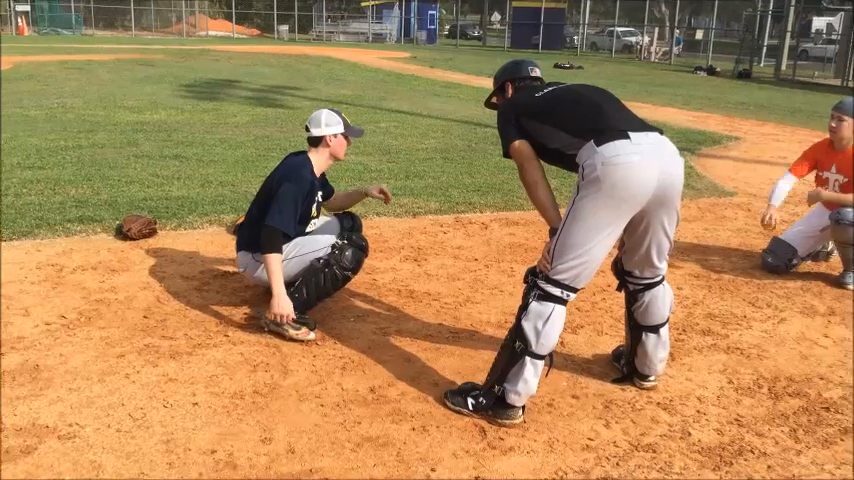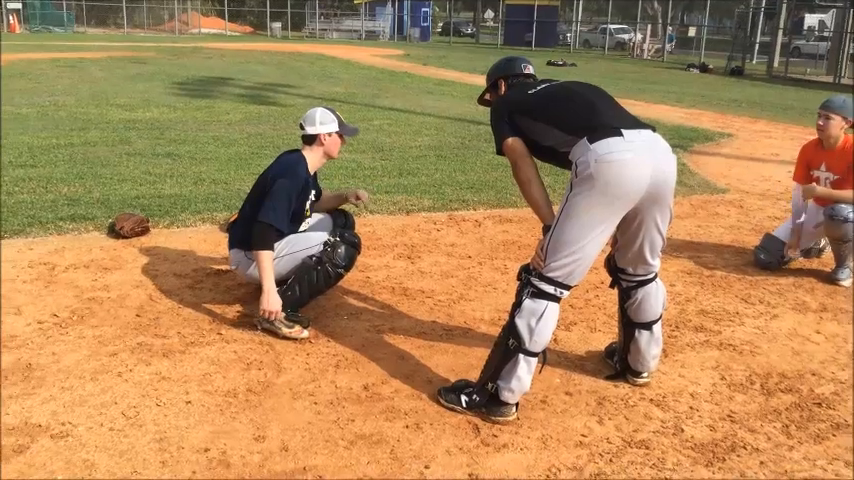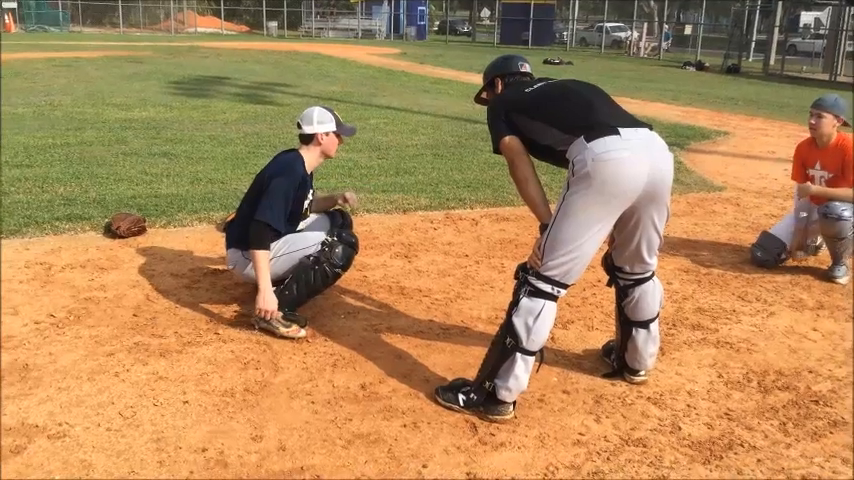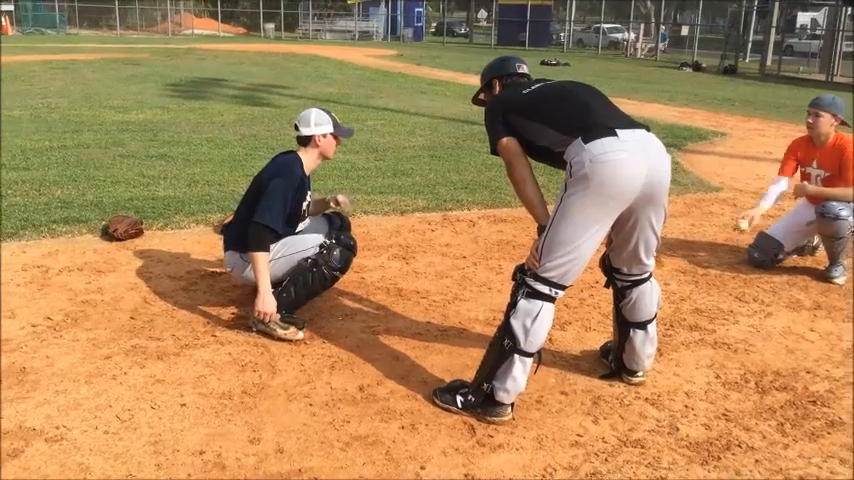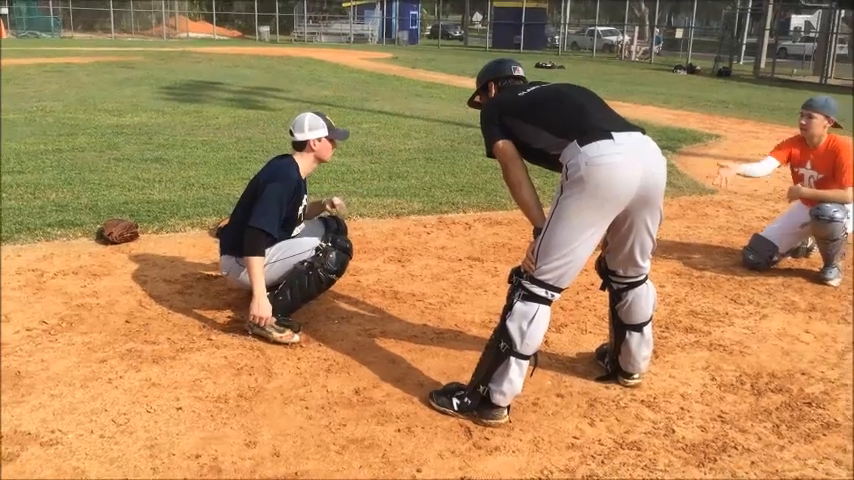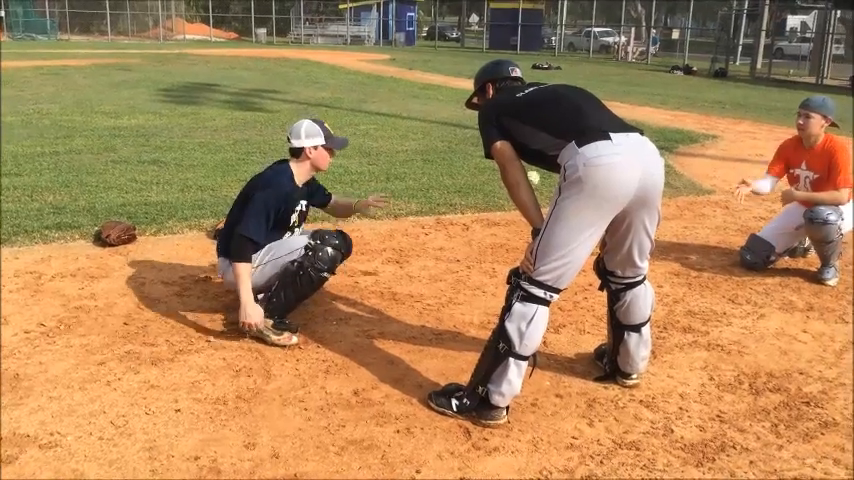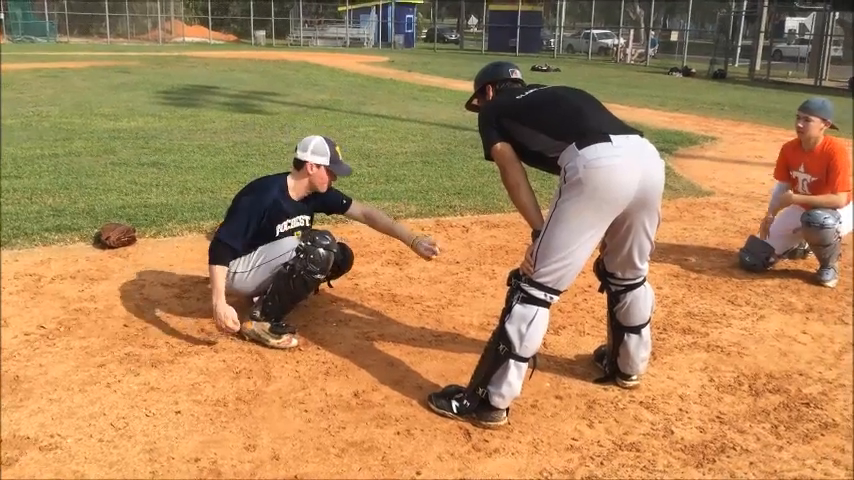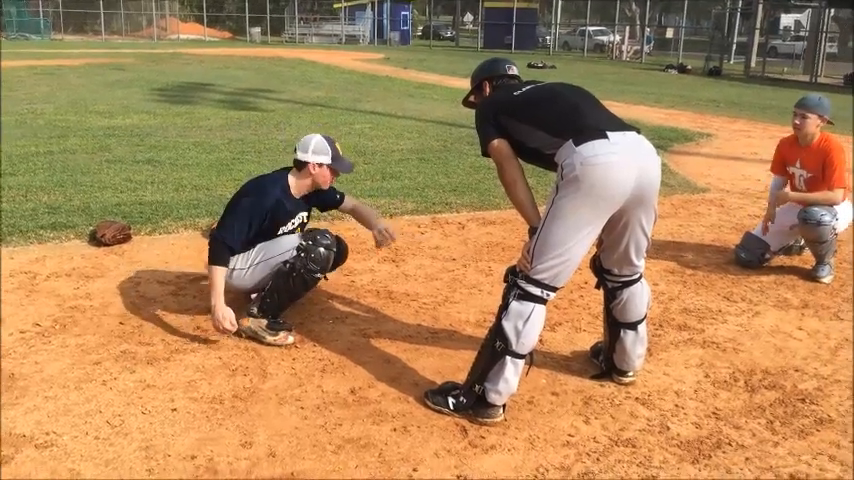
dt=0.2s
person 1, frame 1
left shoulder: (512, 107)
right shoulder: (576, 92)
left elbow: (529, 166)
left wrist: (557, 229)
left hip: (618, 164)
right hip: (667, 155)
left knee: (553, 282)
right knee: (647, 272)
left ankle: (505, 397)
right ankle: (645, 365)
person 1, frame 2
left shoulder: (505, 104)
right shoulder: (570, 90)
left elbow: (523, 164)
left wrist: (550, 228)
left hip: (611, 161)
right hip: (660, 153)
left knee: (546, 280)
right knee: (641, 269)
left ankle: (499, 395)
right ankle: (638, 362)
person 1, frame 3
left shoulder: (502, 103)
right shoulder: (568, 88)
left elbow: (519, 163)
left wrist: (547, 226)
left hip: (608, 160)
right hip: (656, 151)
left knee: (543, 278)
right knee: (637, 267)
left ankle: (496, 394)
right ankle: (635, 360)
person 1, frame 4
left shoulder: (499, 104)
right shoulder: (564, 89)
left elbow: (517, 163)
left wrist: (545, 227)
left hip: (605, 161)
right hip: (654, 153)
left knee: (540, 281)
right knee: (634, 269)
left ankle: (494, 395)
right ankle: (633, 362)
person 1, frame 5
left shoulder: (495, 106)
right shoulder: (560, 91)
left elbow: (513, 166)
left wrist: (541, 229)
left hip: (601, 164)
right hip: (649, 155)
left knee: (537, 282)
right knee: (630, 270)
left ankle: (490, 397)
right ankle: (629, 363)
person 1, frame 6
left shoulder: (493, 108)
right shoulder: (558, 93)
left elbow: (511, 167)
left wrist: (539, 231)
left hip: (599, 164)
right hip: (647, 156)
left knee: (535, 284)
right knee: (629, 271)
left ankle: (489, 398)
right ankle: (627, 363)
person 1, frame 7
left shoulder: (493, 110)
right shoulder: (558, 95)
left elbow: (511, 169)
left wrist: (539, 232)
left hip: (599, 167)
right hip: (647, 158)
left knee: (535, 285)
right knee: (628, 273)
left ankle: (488, 400)
right ankle: (627, 365)
person 1, frame 8
left shoulder: (490, 106)
right shoulder: (556, 91)
left elbow: (508, 165)
left wrist: (537, 229)
left hip: (596, 163)
right hip: (645, 155)
left knee: (532, 282)
right knee: (625, 269)
left ankle: (485, 397)
right ankle: (624, 361)
person 2, frame 1
left shoulder: (312, 168)
right shoulder: (298, 175)
left elbow: (332, 202)
right elbow: (271, 237)
left wrist: (365, 192)
right wrist: (279, 295)
right hip: (260, 259)
left knee: (348, 224)
right knee: (354, 247)
left ankle: (294, 283)
right ankle: (283, 316)
person 2, frame 2
left shoulder: (305, 167)
right shoulder: (292, 172)
left elbow: (317, 203)
right elbow: (263, 233)
left wrist: (346, 196)
right wrist: (269, 291)
left hip: (276, 241)
right hip: (252, 256)
left knee: (341, 221)
right knee: (346, 244)
left ankle: (285, 281)
right ankle: (279, 310)
person 2, frame 3
left shoulder: (301, 166)
right shoulder: (290, 171)
left elbow: (307, 206)
right elbow: (259, 233)
left wrist: (336, 199)
right wrist: (265, 290)
right hip: (249, 256)
left knee: (339, 220)
right knee: (343, 244)
left ankle: (283, 281)
right ankle: (275, 310)
person 2, frame 4
left shoulder: (298, 167)
right shoulder: (289, 173)
left elbow: (301, 210)
right elbow: (259, 234)
left wrist: (328, 203)
right wrist: (265, 292)
right hip: (247, 258)
left knee: (338, 224)
right knee: (342, 246)
left ankle: (281, 283)
right ankle: (273, 314)
person 2, frame 5
left shoulder: (294, 170)
right shoulder: (285, 177)
left elbow: (297, 213)
right elbow: (254, 238)
left wrist: (323, 205)
right wrist: (260, 297)
right hip: (243, 262)
left knee: (334, 227)
right knee: (338, 250)
left ankle: (278, 287)
right ankle: (270, 315)
person 2, frame 6
left shoulder: (303, 180)
right shoulder: (276, 185)
left elbow: (333, 206)
right elbow: (241, 244)
left wrist: (359, 205)
right wrist: (247, 303)
left hip: (266, 254)
right hip: (241, 265)
left knee: (341, 242)
right knee: (327, 248)
left ankle: (277, 290)
right ankle: (266, 317)
person 2, frame 7
left shoulder: (316, 193)
right shoulder: (263, 196)
left elbow: (363, 212)
right elbow: (220, 248)
left wrist: (413, 240)
right wrist: (220, 304)
left hip: (269, 262)
right hip: (240, 270)
left knee: (341, 256)
right knee: (320, 246)
left ankle: (274, 294)
right ankle: (262, 319)
person 2, frame 8
left shoulder: (312, 188)
right shoulder: (264, 196)
left elbow: (352, 205)
right elbow: (221, 247)
left wrist: (377, 225)
right wrist: (218, 305)
left hip: (261, 258)
right hip: (237, 267)
left knee: (335, 248)
right knee: (319, 247)
left ankle: (268, 289)
right ankle: (260, 317)
person 3, frame 1
right shoulder: (820, 148)
right elbow: (789, 177)
left wrist: (825, 195)
right wrist: (772, 206)
right hip: (826, 211)
right knee: (773, 261)
right ankle: (824, 248)
person 3, frame 2
right shoulder: (809, 149)
right elbow: (800, 194)
left wrist: (819, 191)
right wrist: (796, 233)
right hip: (818, 208)
right knee: (766, 257)
right ankle: (816, 244)
person 3, frame 3
right shoulder: (803, 148)
right elbow: (801, 194)
left wrist: (815, 189)
right wrist: (799, 233)
right hip: (814, 207)
left knee: (834, 212)
right knee: (762, 255)
right ankle: (813, 242)
person 3, frame 4
right shoulder: (798, 145)
right elbow: (780, 183)
left wrist: (811, 189)
right wrist: (759, 209)
right hip: (811, 206)
left knee: (831, 212)
right knee: (760, 256)
left ankle: (838, 262)
right ankle: (809, 242)
person 3, frame 5
right shoulder: (792, 144)
right elbow: (764, 166)
left wrist: (805, 192)
right wrist: (736, 169)
left hip: (838, 211)
right hip: (805, 208)
left knee: (825, 214)
right knee: (754, 258)
left ankle: (833, 264)
right ankle: (804, 244)
person 3, frame 6
left shoulder: (837, 149)
right shoulder: (789, 146)
left elbow: (843, 196)
right elbow: (768, 183)
left wrist: (798, 195)
right wrist: (752, 186)
left hip: (836, 211)
right hip: (801, 208)
left knee: (820, 217)
right knee: (751, 258)
left ankle: (830, 264)
right ankle: (801, 244)
person 3, frame 7
left shoulder: (836, 151)
right shoulder: (788, 149)
left elbow: (840, 200)
right elbow: (782, 186)
left wrist: (795, 198)
right wrist: (770, 214)
left hip: (837, 213)
right hip: (800, 210)
left knee: (817, 220)
right knee: (750, 260)
left ankle: (829, 265)
right ankle: (800, 246)
person 3, frame 8
left shoulder: (832, 148)
right shoulder: (785, 144)
left elbow: (836, 196)
right elbow: (779, 180)
left wrist: (792, 196)
right wrist: (771, 209)
left hip: (833, 210)
right hip: (797, 207)
left knee: (813, 217)
right knee: (747, 257)
left ankle: (825, 261)
right ankle: (795, 242)
